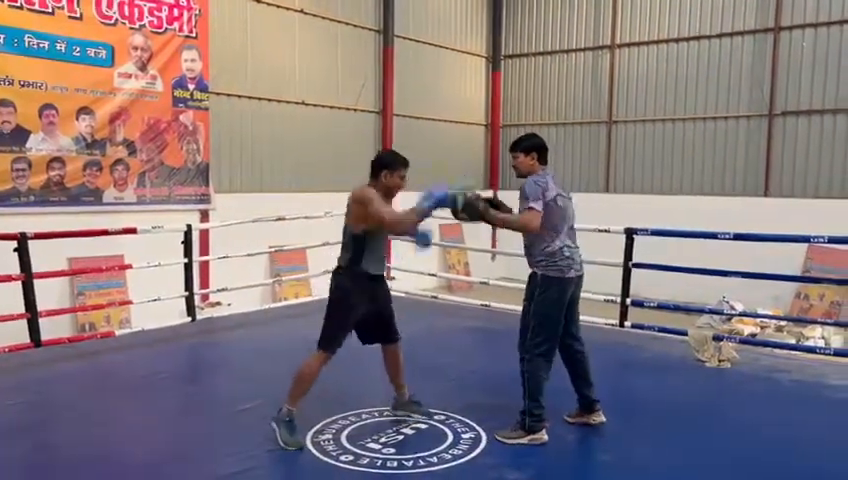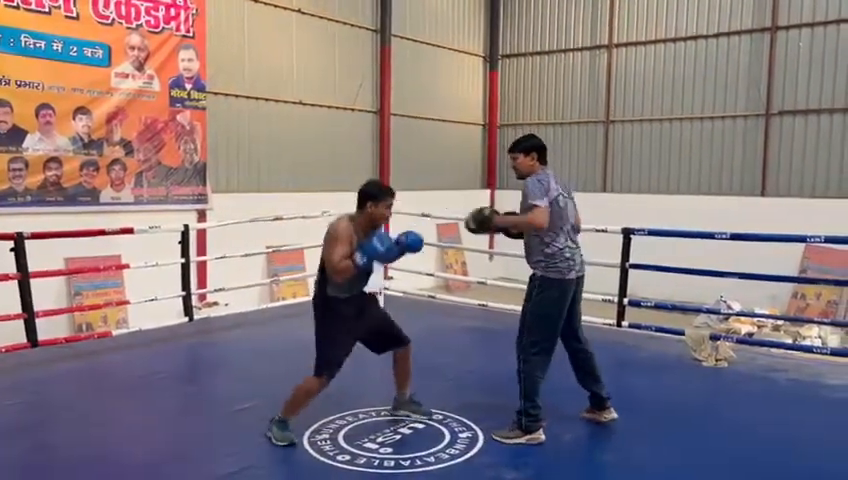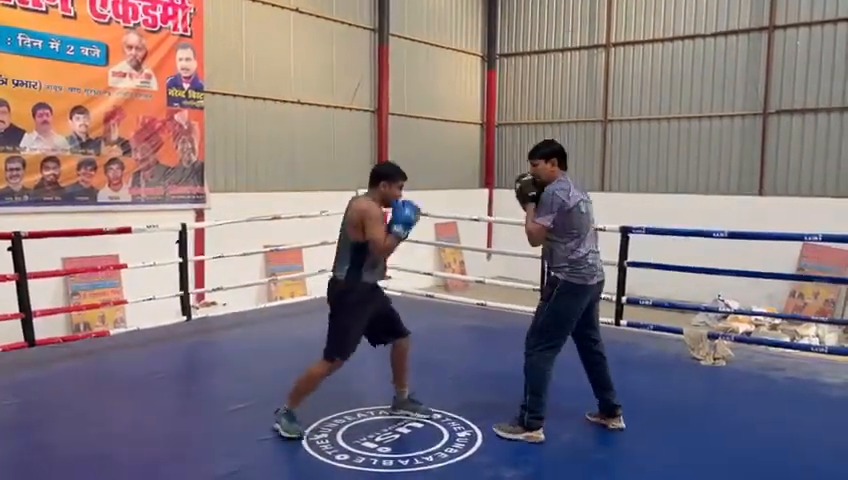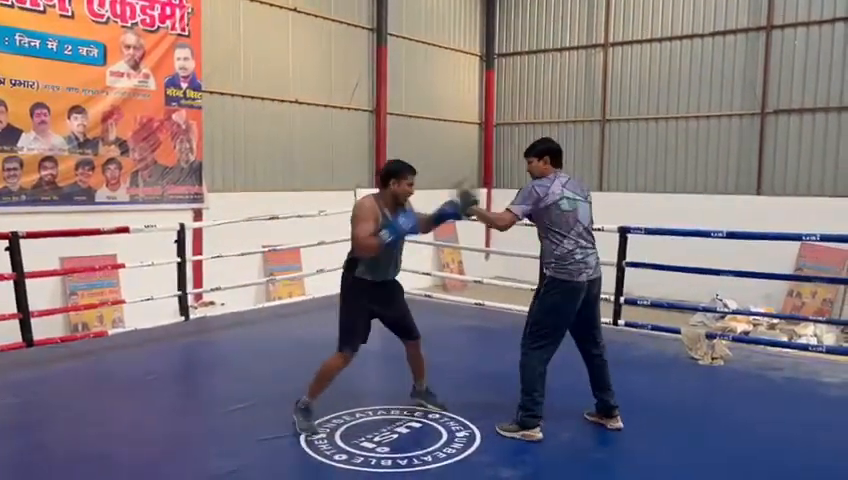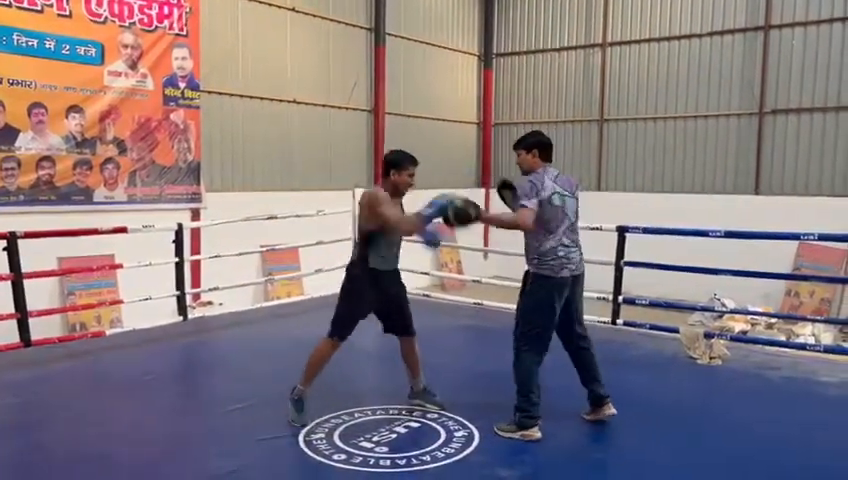
dt=0.3s
person 1, frame 1
left shoulder: (534, 183)
right shoulder: (553, 184)
left elbow: (531, 223)
left wrist: (490, 215)
right wrist: (497, 214)
left hip: (550, 274)
right hip: (571, 271)
left knee: (534, 349)
right knee: (570, 341)
left ankle: (533, 425)
right ankle: (590, 407)
person 1, frame 2
left shoulder: (534, 183)
right shoulder: (560, 186)
left elbow: (539, 222)
left wrist: (497, 220)
left hip: (550, 276)
right hip: (572, 271)
left knee: (531, 348)
right knee: (574, 340)
left ankle: (530, 425)
right ankle: (600, 404)
person 1, frame 3
left shoulder: (553, 192)
right shoulder: (575, 190)
left elbow: (535, 237)
left wrist: (529, 205)
right wrist: (537, 202)
left hip: (569, 280)
right hip: (591, 277)
left knee: (539, 347)
right knee: (590, 343)
left ankle: (531, 424)
right ankle: (611, 412)
person 1, frame 4
left shoulder: (538, 189)
right shoulder: (580, 189)
left elbow: (502, 222)
left wrist: (473, 208)
left hip: (561, 278)
right hip: (591, 275)
left knee: (535, 347)
right knee: (592, 344)
left ankle: (529, 422)
right ankle: (608, 411)
person 1, frame 5
left shoulder: (531, 182)
right shoulder: (568, 183)
left elbow: (525, 221)
left wrist: (482, 217)
right wrist: (512, 202)
left hip: (546, 273)
right hip: (573, 270)
left knee: (528, 346)
right knee: (576, 336)
left ankle: (527, 422)
right ankle: (600, 401)
person 2, frame 1
left shoulder: (376, 198)
right shoulder: (365, 195)
left elbow: (392, 225)
right elbow: (396, 225)
left wrist: (415, 232)
right wrist: (430, 202)
left hip: (370, 281)
right hip: (351, 282)
left knee: (391, 341)
right knee: (326, 351)
left ankle: (402, 399)
right ankle: (285, 416)
person 2, frame 2
left shoulder: (372, 228)
right shoulder: (342, 228)
left elbow: (376, 259)
right elbow: (336, 271)
left wrist: (400, 246)
right wrist: (369, 254)
left hip: (360, 299)
right hip: (333, 305)
left knee: (403, 345)
right knee: (324, 376)
left ankle: (403, 401)
right ankle: (280, 421)
person 2, frame 3
left shoulder: (365, 205)
right shoulder: (369, 208)
right elbow: (381, 250)
left wrist: (394, 226)
right wrist: (401, 226)
left hip: (367, 288)
right hip: (349, 292)
left knee: (401, 339)
right knee: (333, 360)
left ankle: (402, 399)
right ankle: (286, 412)
person 2, frame 4
left shoulder: (400, 207)
right shoulder: (366, 206)
left elbow: (424, 225)
right elbow: (361, 248)
left wrist: (449, 210)
right wrist: (394, 233)
left hip: (384, 284)
right hip: (359, 285)
left knee: (412, 339)
right knee: (346, 353)
left ankle: (420, 390)
right ankle: (304, 405)
person 2, frame 5
left shoulder: (393, 198)
right shoulder: (375, 196)
right elbow: (401, 227)
left wrist: (424, 229)
right wrist: (429, 211)
left hip: (388, 275)
right hip: (363, 276)
left knee: (407, 334)
right knee: (335, 339)
left ankle: (418, 389)
right ankle: (298, 394)
